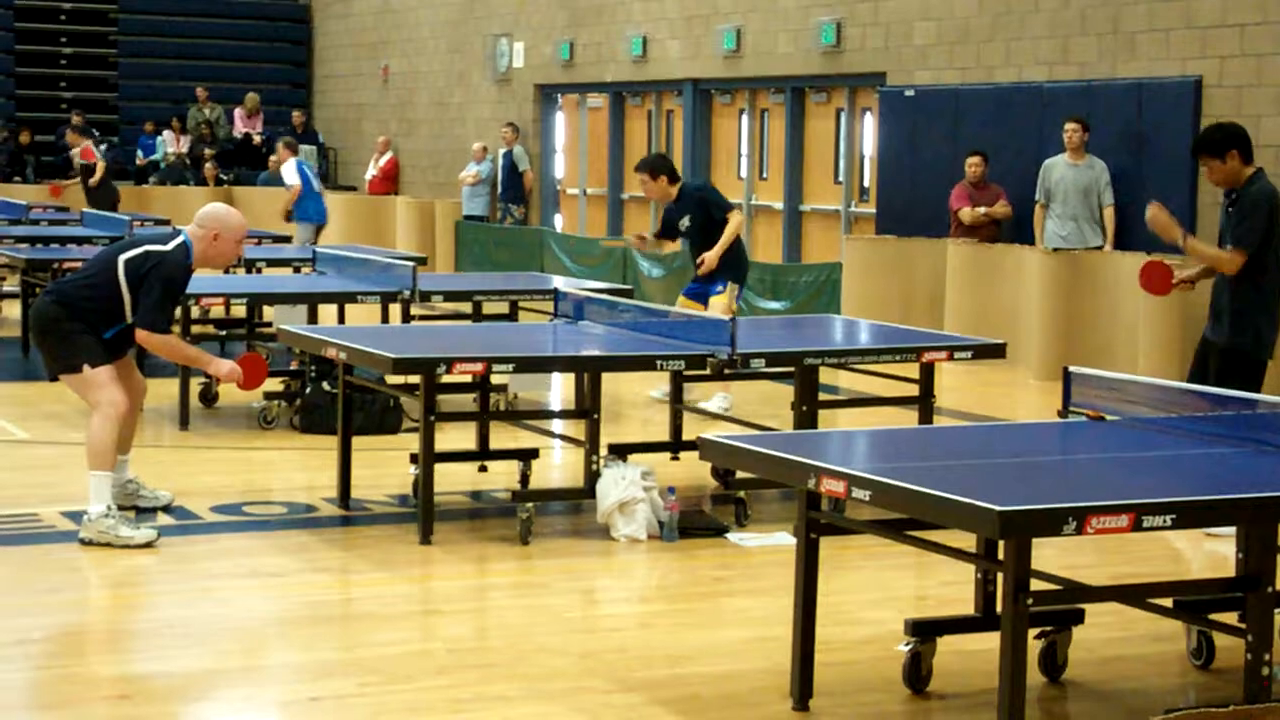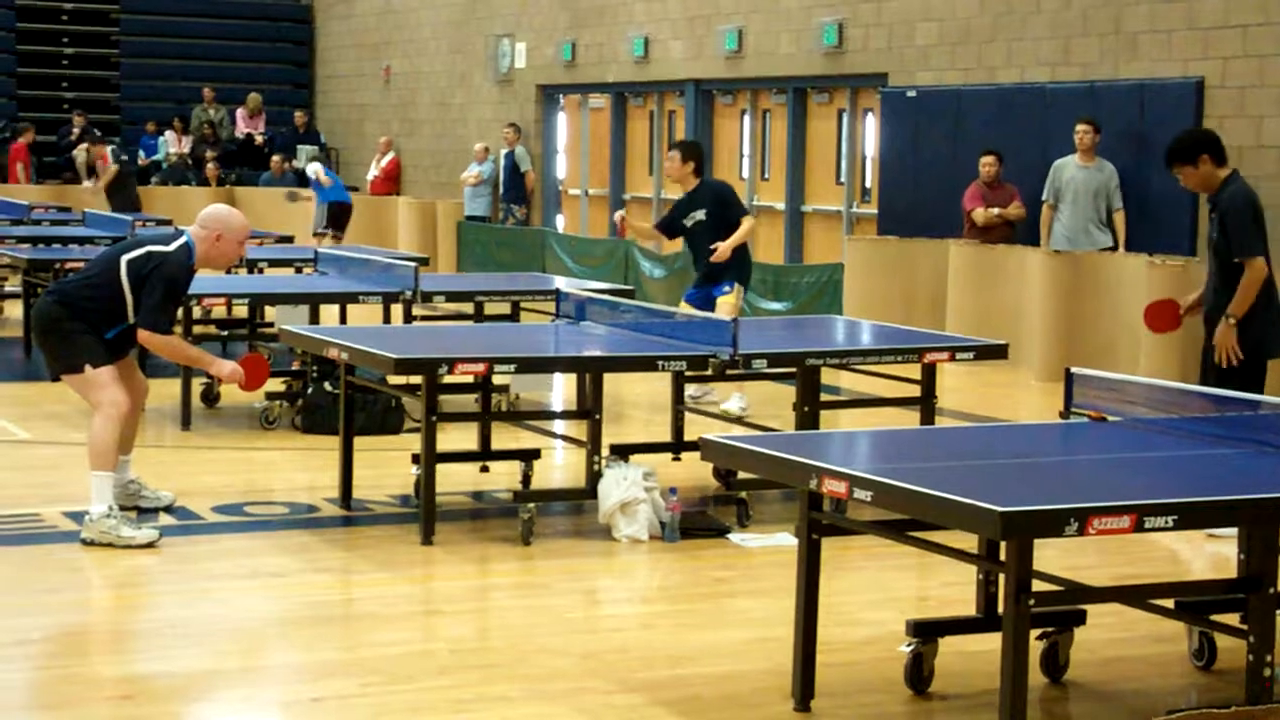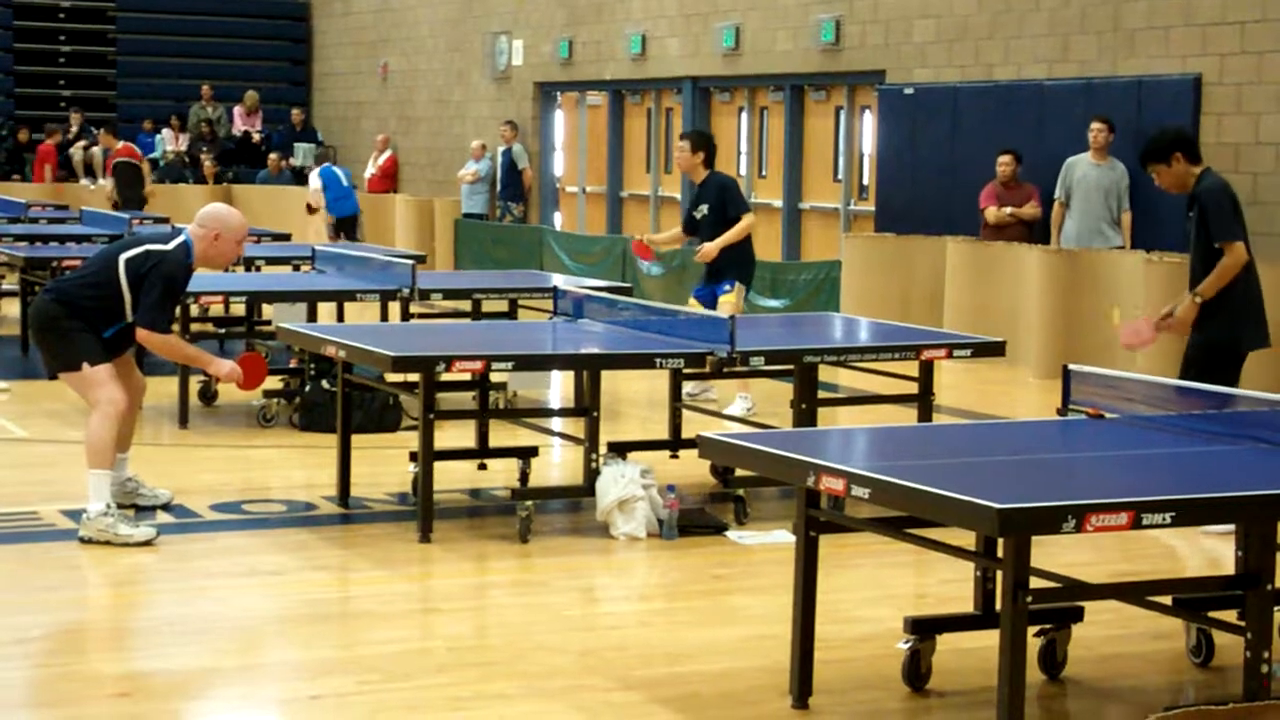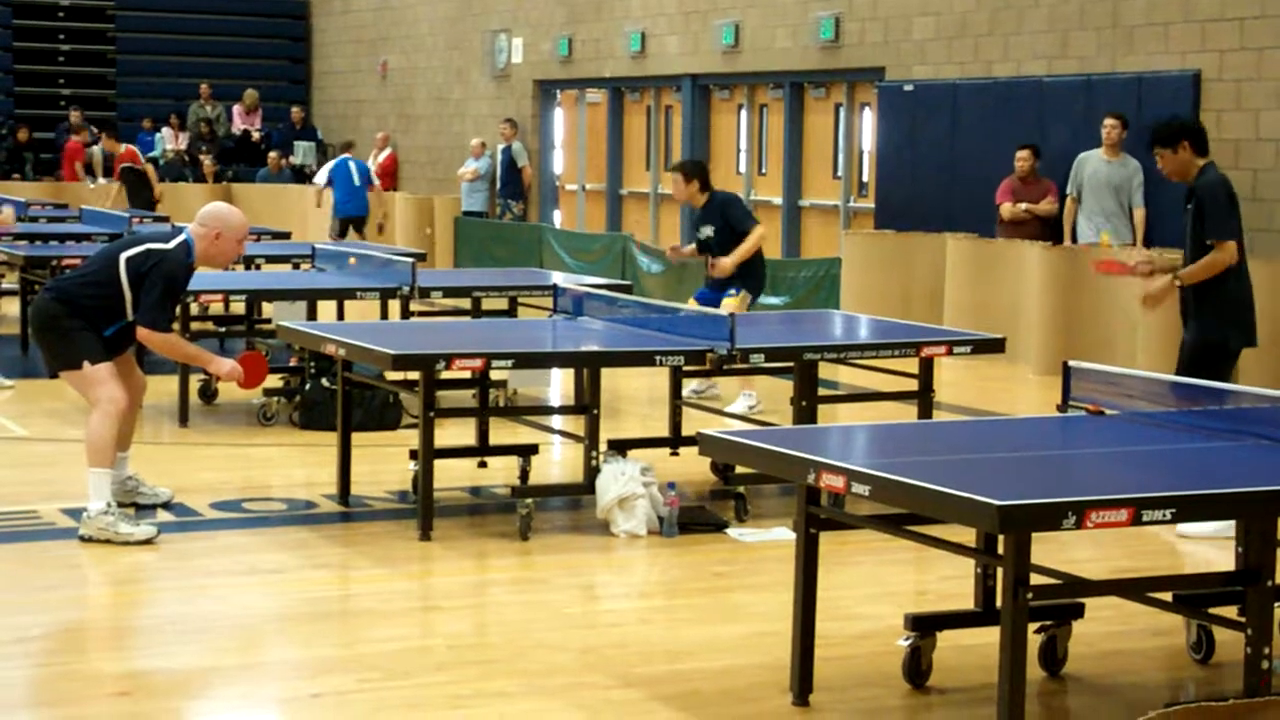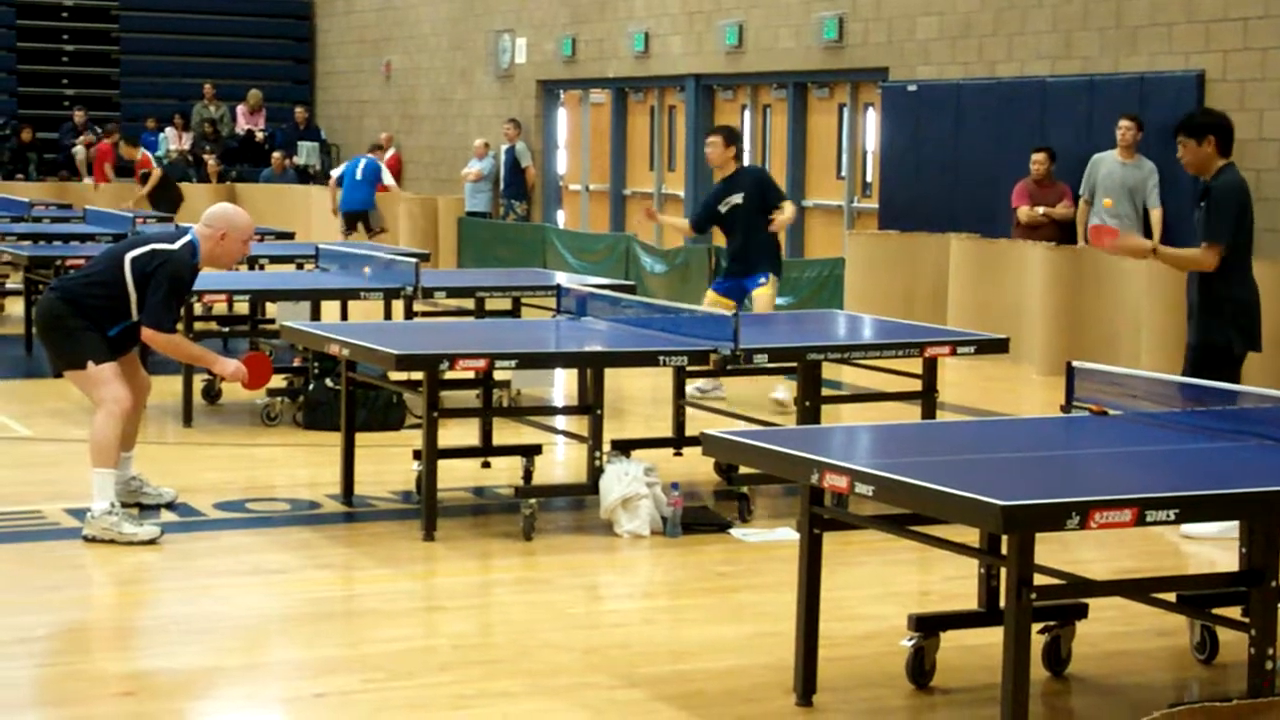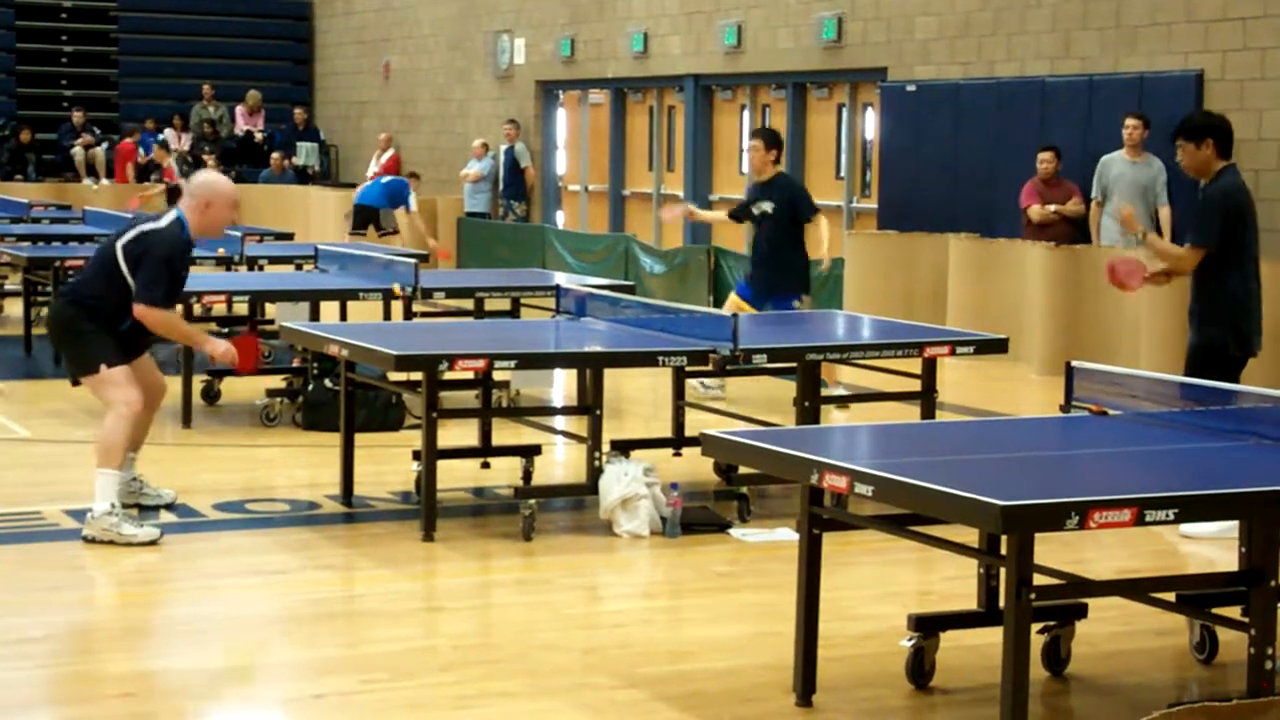
dt=0.3s
person 1, frame 1
right shoulder: (1236, 193)
left elbow: (1234, 262)
left wrist: (1177, 236)
right wrist: (1197, 272)
left hip: (1246, 329)
right hip: (1222, 323)
person 1, frame 2
left shoulder: (1236, 199)
right shoulder: (1222, 199)
left wrist: (1229, 322)
right wrist: (1201, 298)
left hip: (1244, 334)
right hip: (1227, 328)
person 1, frame 3
left shoulder: (1212, 192)
right shoulder: (1200, 195)
left elbow: (1236, 256)
left wrist: (1192, 302)
right wrist: (1180, 306)
left hip: (1226, 324)
right hip: (1212, 323)
person 1, frame 4
left shoulder: (1211, 187)
right shoulder: (1202, 188)
left elbow: (1226, 255)
left wrist: (1172, 282)
right wrist: (1164, 267)
left hip: (1220, 322)
right hip: (1207, 320)
person 1, frame 5
left shoulder: (1227, 188)
right shoulder: (1216, 187)
left elbow: (1209, 259)
left wrist: (1151, 250)
right wrist: (1156, 250)
left hip: (1224, 322)
right hip: (1213, 321)
person 1, frame 6
left shoulder: (1219, 193)
right shoulder: (1230, 188)
left elbow: (1190, 259)
left wrist: (1141, 233)
right wrist: (1168, 271)
left hip: (1221, 325)
right hip: (1230, 321)
person 2, frame 1
left shoulder: (174, 253)
right shoulder: (169, 264)
left elbow: (147, 327)
right elbow: (149, 335)
right wrist: (209, 363)
left hip: (85, 321)
right hip: (60, 320)
left knee: (133, 392)
right knee: (112, 404)
left ankle: (120, 484)
right ankle: (99, 516)
person 2, frame 2
left shoulder: (177, 253)
right shoulder: (171, 264)
left elbow: (149, 328)
right elbow: (151, 335)
right wrist: (212, 364)
left hip: (87, 320)
right hip: (62, 320)
left knee: (134, 392)
right knee: (113, 404)
left ankle: (122, 485)
right ankle: (100, 516)
person 2, frame 3
left shoulder: (175, 252)
right shoulder: (170, 263)
left elbow: (147, 327)
right elbow: (150, 335)
right wrist: (210, 363)
left hip: (85, 318)
right hip: (59, 318)
left knee: (132, 390)
right knee: (111, 402)
left ankle: (120, 483)
right ankle: (98, 514)
person 2, frame 4
left shoulder: (176, 250)
right shoulder: (170, 262)
left elbow: (148, 325)
right elbow: (150, 333)
right wrist: (212, 362)
left hip: (85, 316)
right hip: (60, 317)
left knee: (133, 388)
right knee: (111, 401)
left ankle: (120, 482)
right ankle: (98, 513)
person 2, frame 5
left shoulder: (181, 251)
right shoulder: (175, 263)
right elbow: (155, 334)
right wrist: (216, 362)
left hip: (89, 316)
right hip: (66, 316)
left knee: (137, 388)
right knee: (115, 400)
left ankle: (124, 482)
right ankle: (102, 513)
person 2, frame 6
left shoulder: (174, 232)
right shoulder: (165, 240)
right elbow: (147, 309)
right wrist: (205, 343)
left hip: (109, 321)
right hip: (79, 320)
left knee: (152, 389)
right knee: (126, 403)
left ankle: (125, 482)
right ankle: (103, 514)
person 3, frame 1
left shoulder: (700, 192)
right shoulder: (671, 211)
left elbow: (736, 217)
right elbow: (660, 241)
left wrist: (715, 251)
right wrist: (643, 242)
left hip: (728, 269)
right hip: (705, 273)
left ankle: (723, 396)
person 3, frame 2
left shoulder: (718, 190)
right shoulder: (681, 206)
left elbow: (748, 221)
right elbow: (655, 233)
left wrist: (729, 244)
right wrist: (628, 222)
left hip: (731, 273)
right hip: (705, 277)
left ankle: (738, 397)
right ankle: (702, 388)
person 3, frame 3
left shoulder: (723, 184)
right shoulder: (697, 195)
left elbow: (749, 220)
right elbow: (685, 232)
left wrist: (718, 244)
right wrist: (652, 240)
left hip: (735, 270)
right hip: (713, 272)
left ankle: (744, 398)
right ankle: (702, 385)
person 3, frame 4
left shoulder: (727, 203)
right shoulder: (699, 216)
left elbow: (758, 232)
right elbow: (701, 248)
left wrist: (732, 260)
right wrist: (679, 251)
left hip: (745, 280)
right hip: (719, 281)
left ankle: (749, 396)
right ankle: (705, 382)
person 3, frame 5
left shoulder: (756, 176)
right shoulder: (716, 194)
left elbow: (786, 205)
right elbow: (692, 228)
left wrist: (786, 217)
right wrist: (659, 218)
left hip: (763, 265)
right hip: (734, 268)
left ankle: (780, 386)
right ankle: (712, 382)
person 3, frame 6
left shoulder: (790, 187)
right shoulder: (755, 190)
left elbow: (818, 219)
right elbow: (730, 217)
left wrist: (825, 246)
right wrist: (693, 212)
left hip: (787, 278)
right hip: (758, 276)
left ankle: (834, 388)
right ankle: (714, 382)
